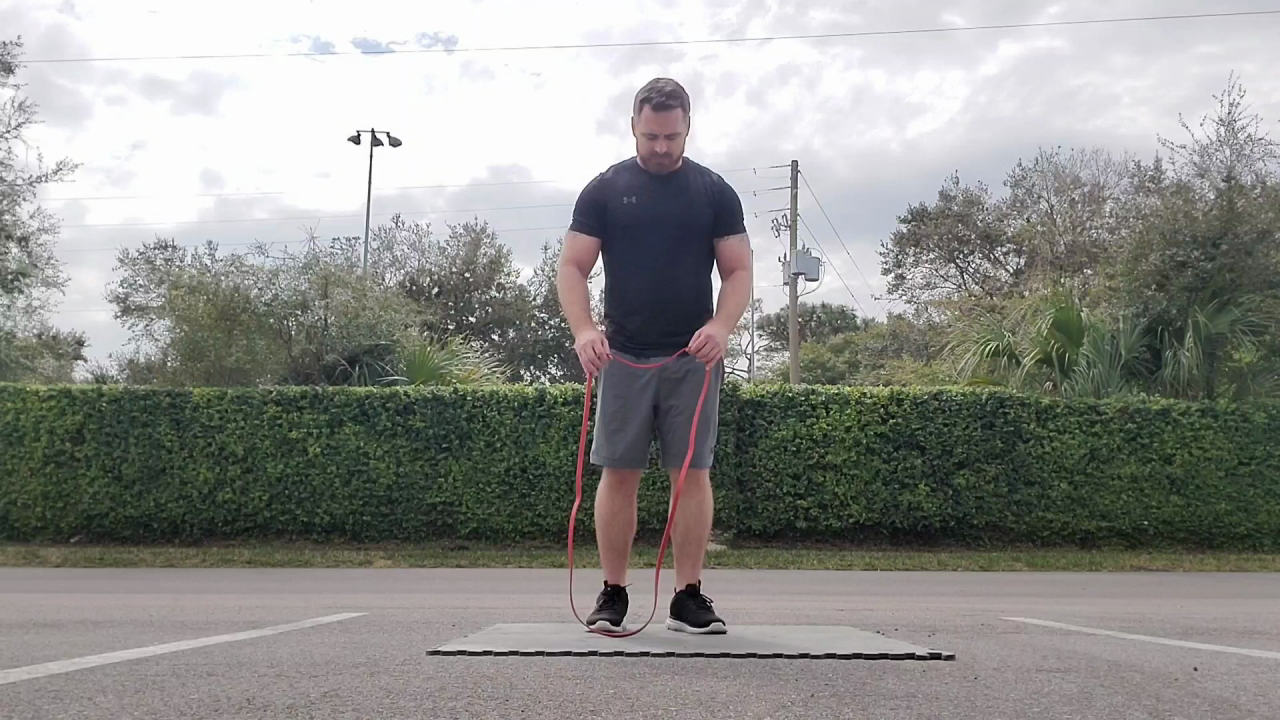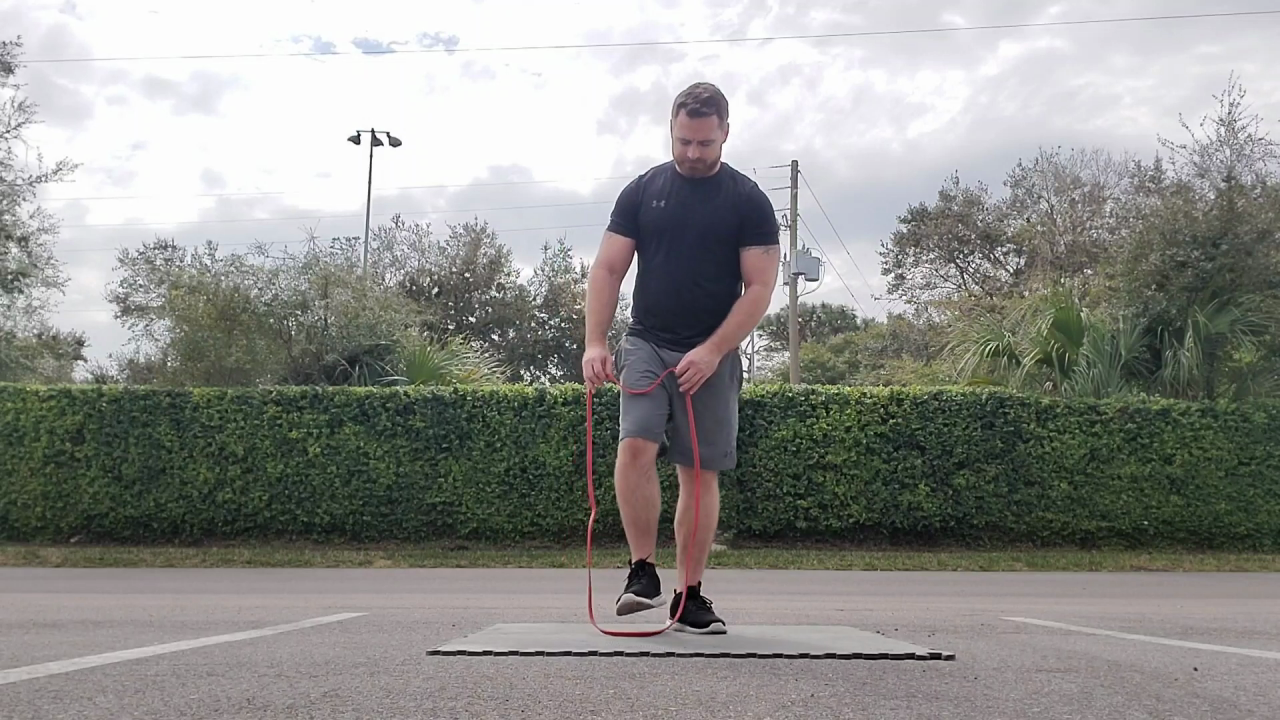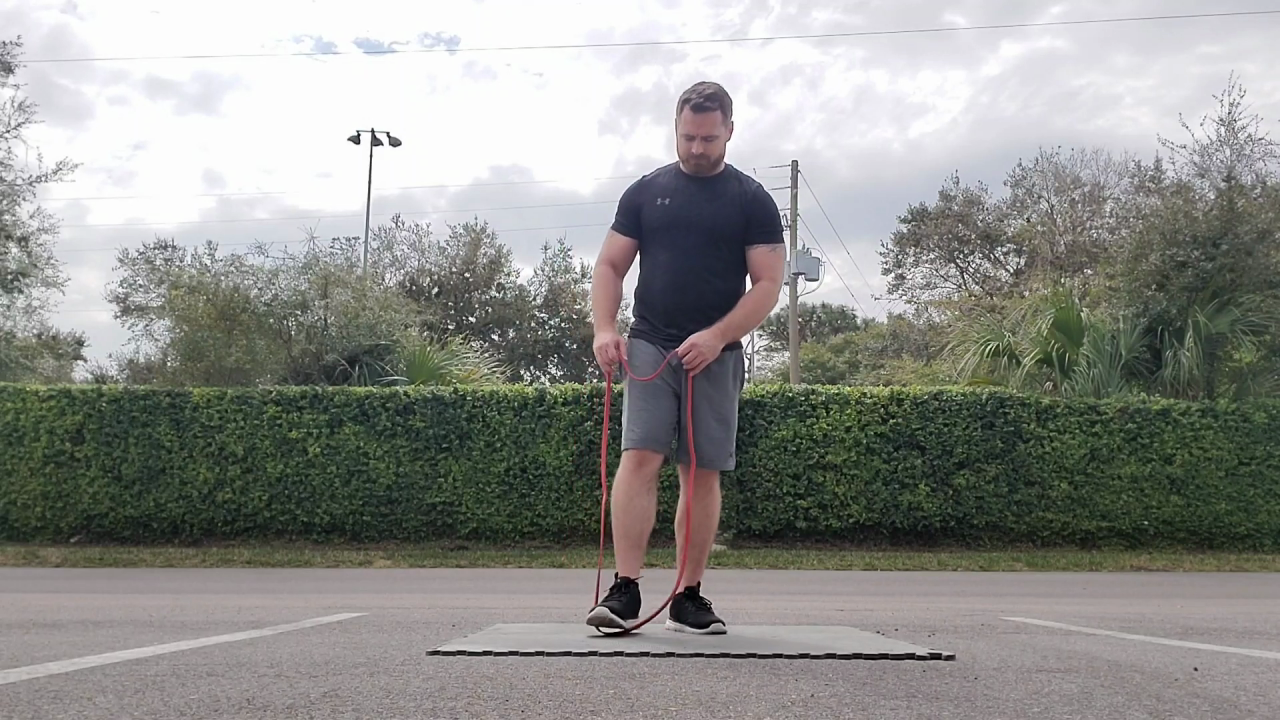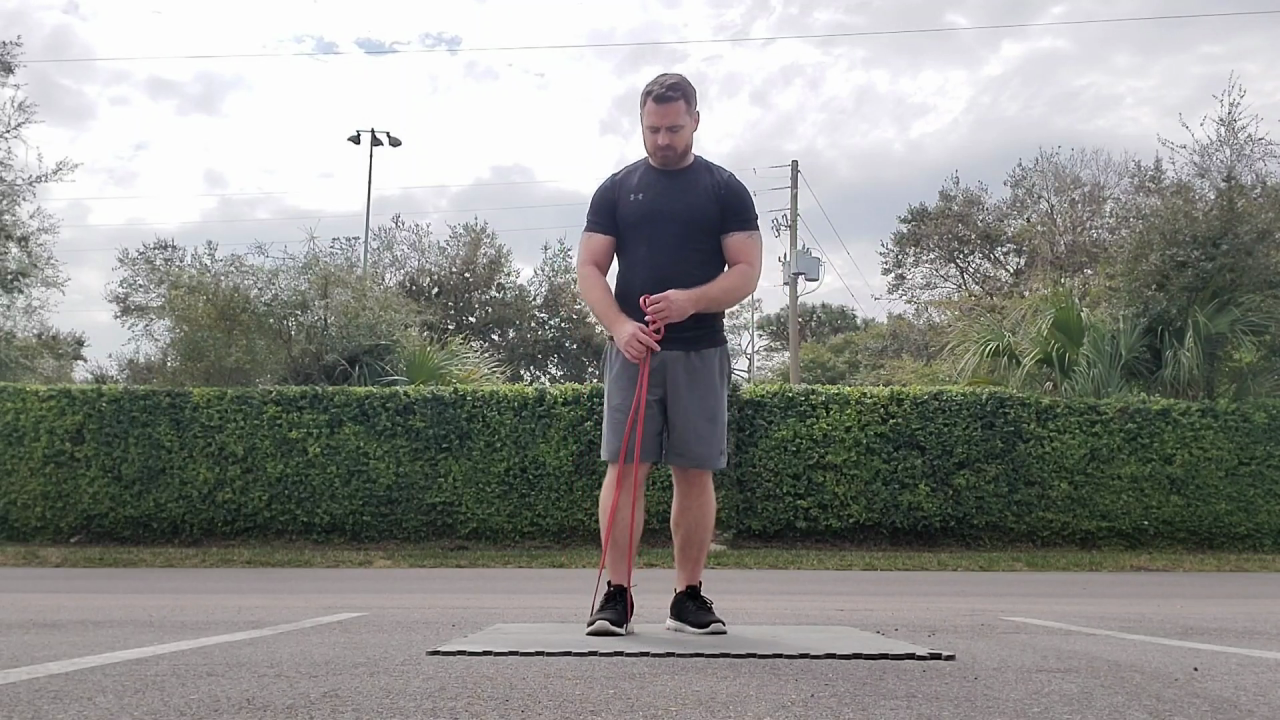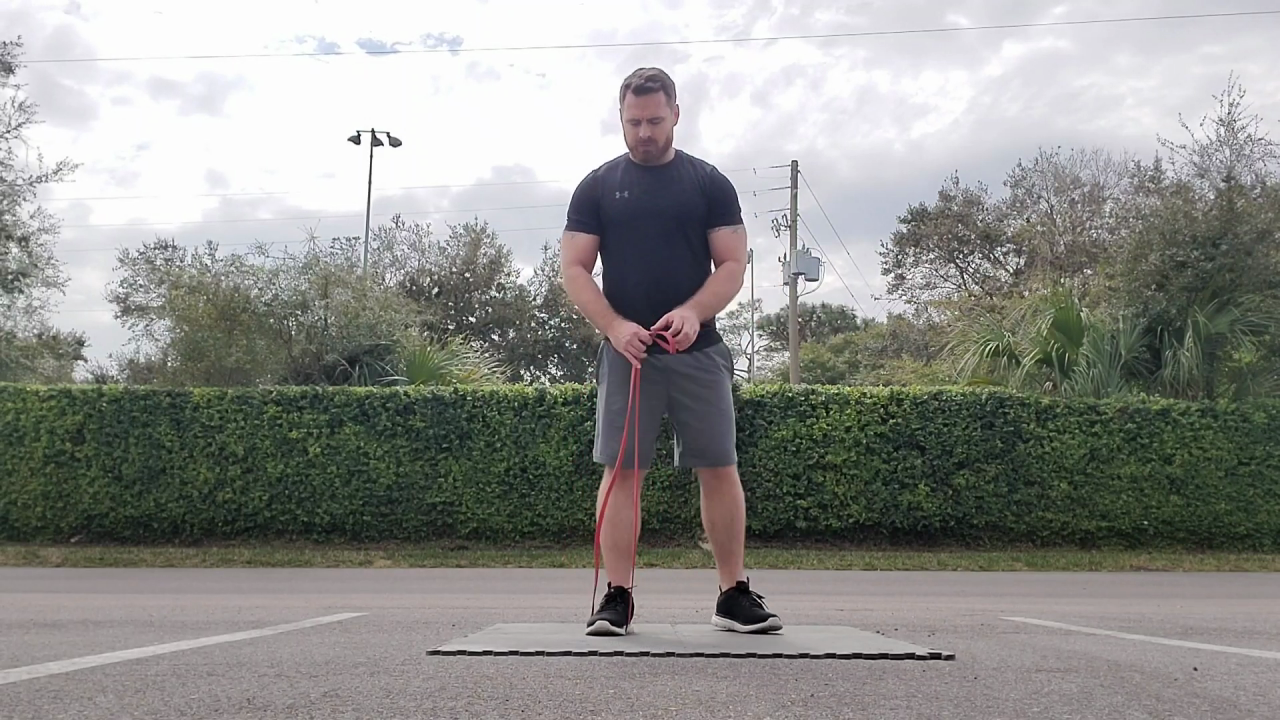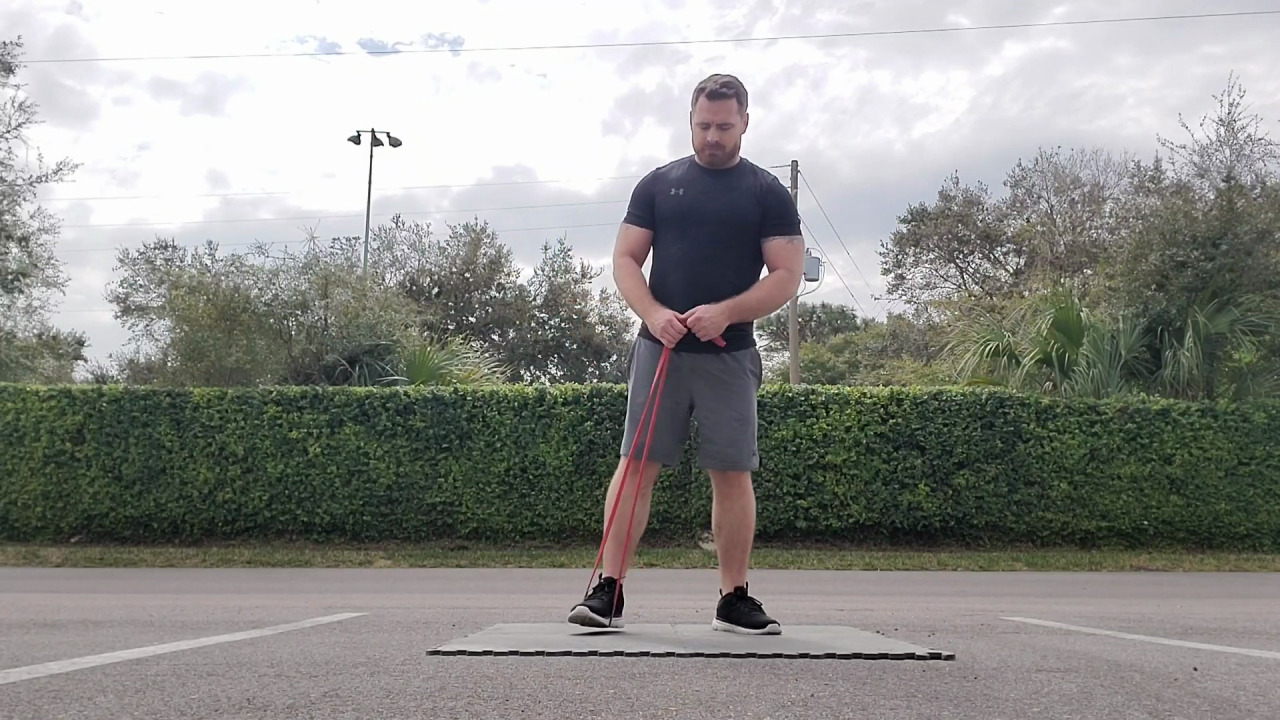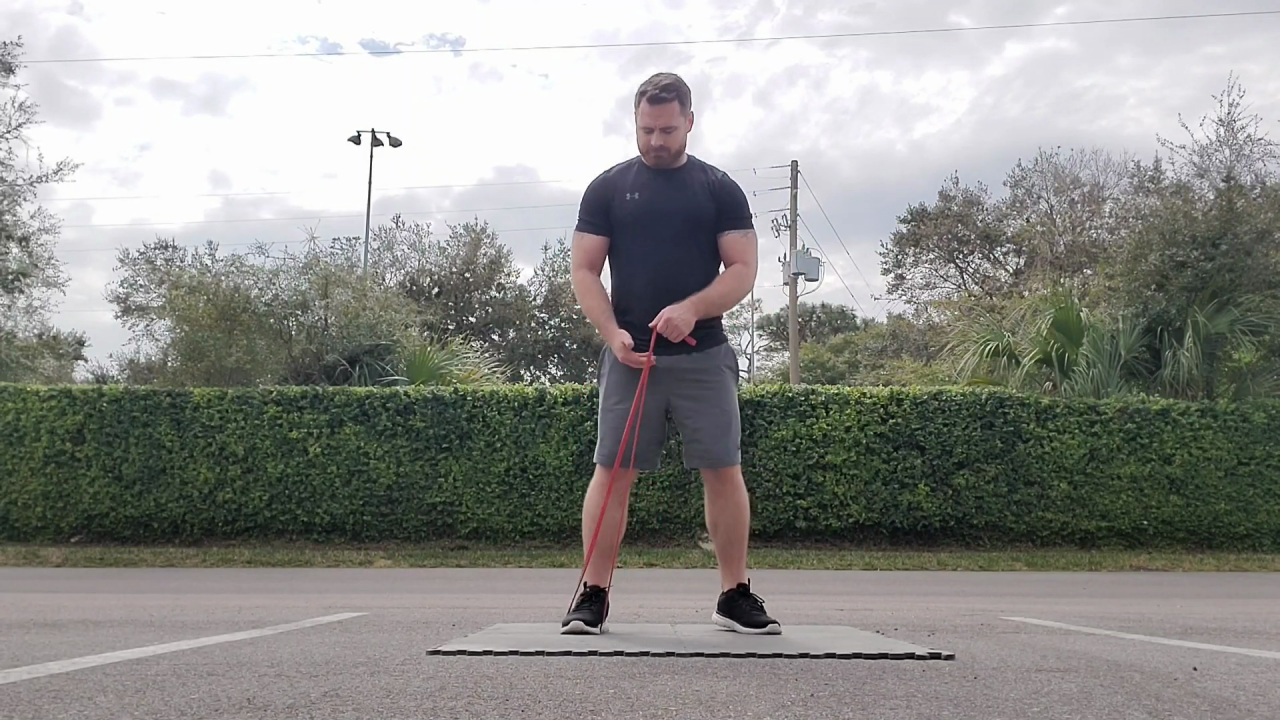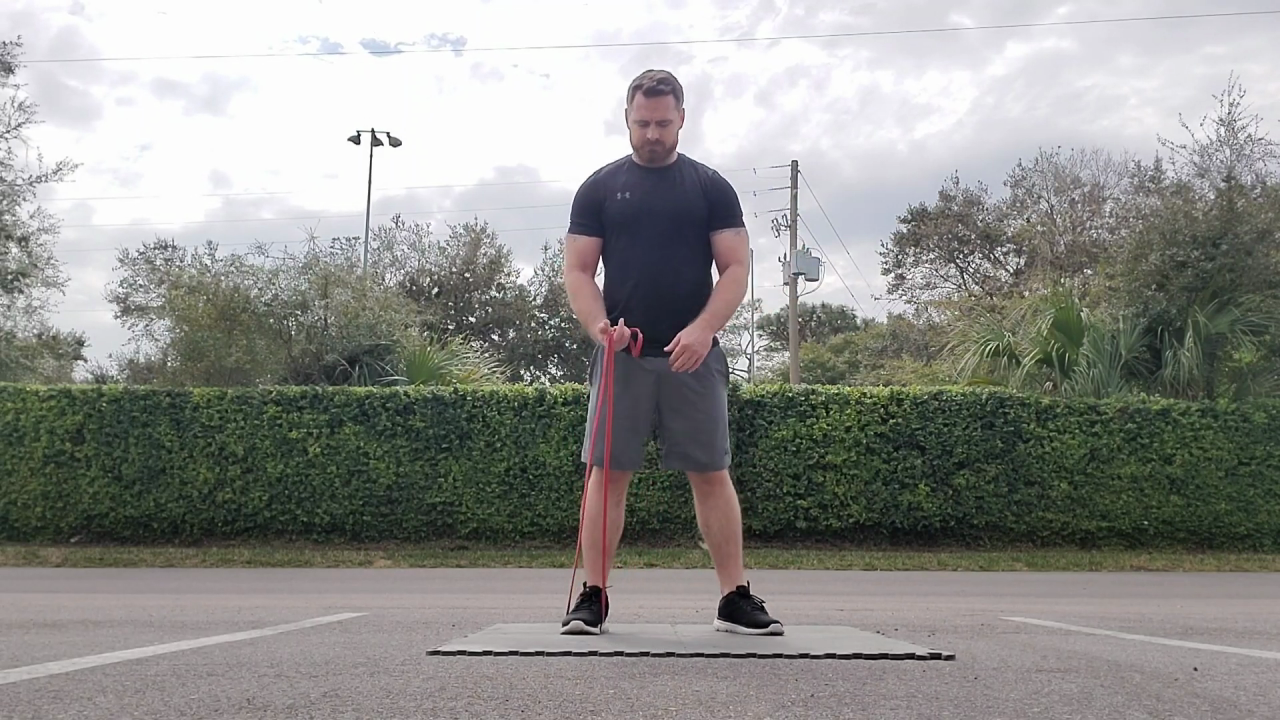
dt=0.5s
person 1, frame 1
left shoulder: (714, 191)
right shoulder: (604, 189)
left elbow: (739, 270)
right elbow: (572, 266)
left wrist: (721, 324)
right wrist: (584, 329)
left hip: (692, 358)
right hip: (625, 356)
left knee: (692, 474)
right knee: (619, 475)
left ankle: (688, 597)
right ankle: (613, 594)
person 1, frame 2
left shoulder: (748, 200)
right shoulder: (642, 191)
left elbow: (760, 287)
right elbow: (607, 268)
left wrist: (712, 351)
right wrist: (595, 342)
left hip: (713, 356)
right hip: (647, 345)
left knee: (700, 474)
right knee: (635, 449)
left ankle: (688, 596)
right ankle: (642, 570)
person 1, frame 3
left shoulder: (752, 200)
right shoulder: (646, 191)
left elbow: (768, 284)
right elbow: (609, 264)
left wrist: (718, 337)
right wrist: (604, 328)
left hip: (714, 356)
right hip: (649, 349)
left knee: (702, 473)
right knee: (639, 460)
left ankle: (687, 597)
right ankle: (625, 589)
person 1, frame 4
left shoulder: (724, 188)
right shoulder: (616, 189)
left elbow: (747, 270)
right elbow: (589, 266)
left wrist: (692, 300)
right wrist: (616, 323)
left hip: (701, 352)
right hip: (632, 351)
left knee: (695, 474)
right knee: (625, 469)
left ankle: (688, 596)
right ankle: (617, 595)
person 1, frame 5
left shoulder: (709, 183)
right shoulder: (597, 186)
left elbow: (733, 264)
right elbow: (574, 269)
left wrist: (693, 312)
right wrist: (615, 326)
left hip: (699, 351)
right hip: (627, 352)
left knee: (719, 469)
right knee: (622, 471)
left ankle: (734, 594)
right ankle: (617, 596)
person 1, frame 6
left shoulder: (768, 192)
right shoulder: (658, 183)
left elbow: (785, 276)
right elbow: (625, 258)
left wrist: (726, 312)
right wrist: (652, 312)
left hip: (729, 354)
right hip: (659, 349)
left knee: (732, 474)
right knee: (638, 463)
left ankle: (734, 599)
right ankle: (608, 589)
person 1, frame 7
left shoulder: (718, 187)
right shoulder: (607, 188)
left elbow: (743, 269)
right elbow: (584, 270)
left wrist: (691, 310)
right wrist: (613, 335)
left hip: (704, 354)
right hip: (630, 355)
left knee: (723, 470)
right knee: (612, 471)
left ankle: (735, 596)
right ankle: (593, 595)
person 1, frame 8
left shoulder: (710, 186)
right shoulder: (599, 188)
left elbow: (735, 269)
right elbow: (577, 270)
left wrist: (704, 327)
right wrist: (597, 324)
left hip: (694, 357)
right hip: (622, 357)
left knee: (711, 474)
right knee: (607, 473)
left ankle: (735, 599)
right ankle: (593, 597)
